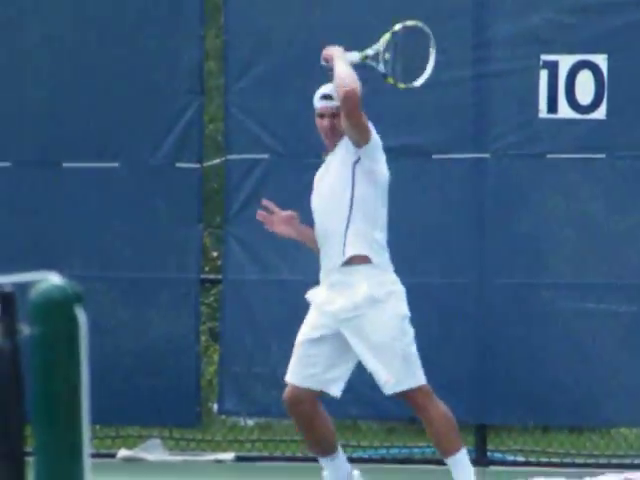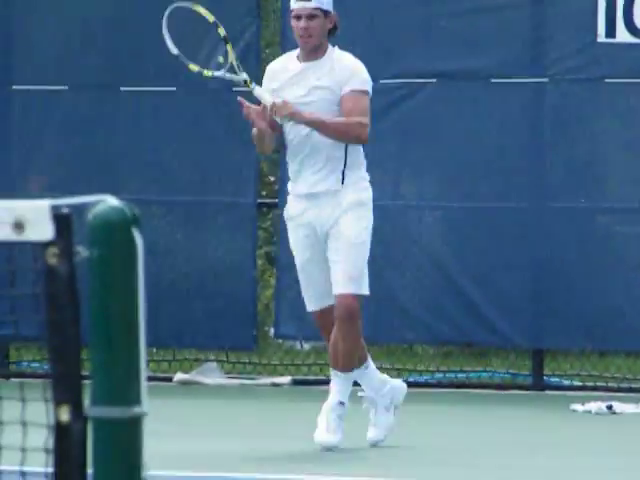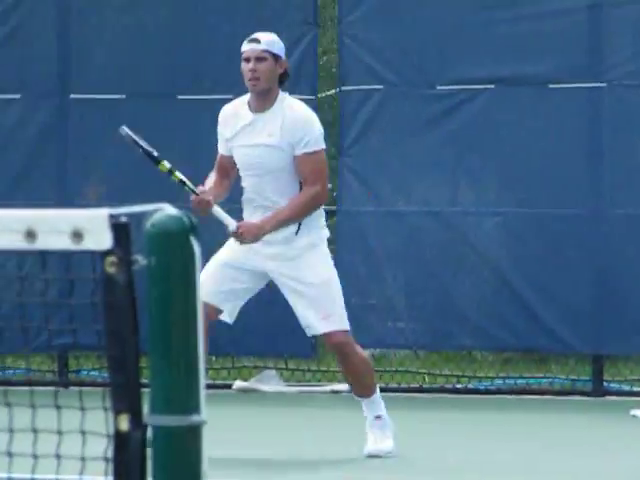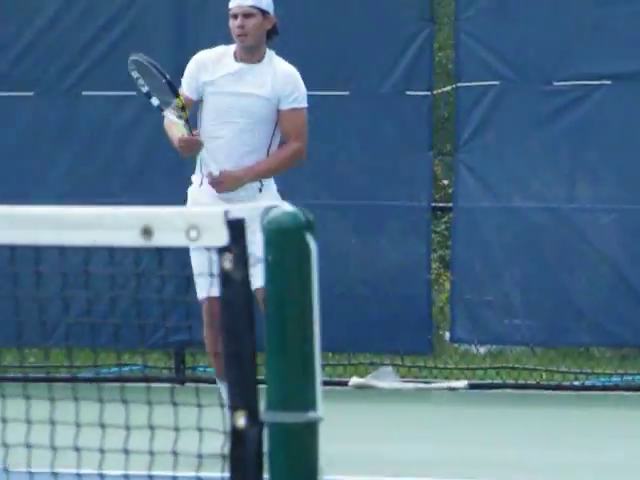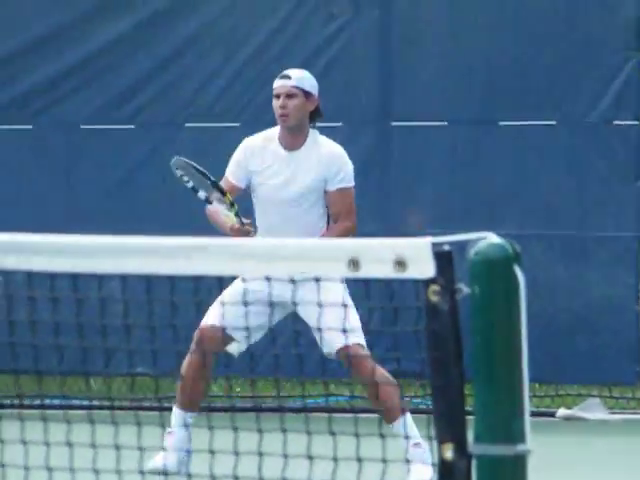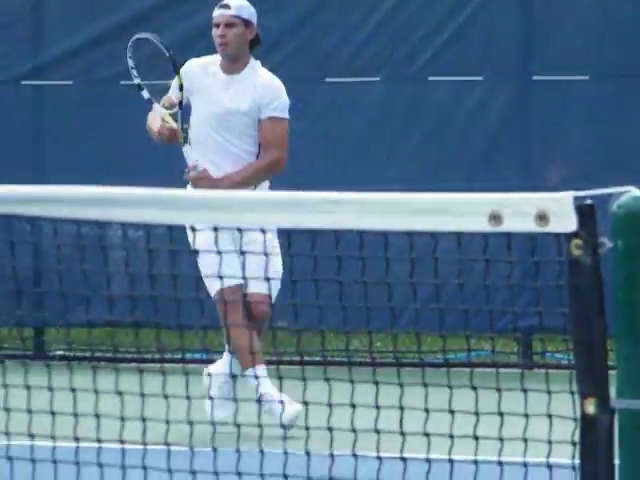
dt=0.3s
person 1, frame 1
left shoulder: (362, 147)
right shoulder: (325, 173)
left elbow: (352, 94)
left wrist: (339, 57)
right wrist: (299, 232)
left hip: (371, 295)
right hip: (331, 300)
left knee: (417, 395)
right knee: (297, 400)
person 1, frame 2
left shoulder: (349, 69)
right shoulder: (277, 72)
left elbow: (358, 129)
right elbow: (268, 147)
left wrist: (299, 113)
right wrist: (261, 125)
left hip: (347, 201)
right hip: (302, 205)
left knee: (347, 305)
right knee: (324, 314)
left ankle: (336, 406)
right ankle: (383, 389)
person 1, frame 3
left shoulder: (301, 120)
right shoulder: (229, 115)
left elbow: (317, 191)
right elbow: (223, 174)
left wrist: (265, 225)
right wrist: (208, 194)
left hip: (300, 243)
right hip: (248, 241)
left knee: (338, 339)
left ankle: (377, 420)
person 1, frame 4
left shoulder: (287, 78)
right shoulder: (204, 63)
left elbow: (296, 146)
right elbow: (174, 113)
left wrist: (243, 175)
right wrist: (179, 138)
left hip: (256, 199)
right hip: (206, 198)
left knee: (266, 300)
right knee: (213, 308)
person 1, frame 5
left shoulder: (334, 156)
right shoulder: (252, 148)
left elbow: (345, 226)
right elbow: (217, 205)
right wrist: (229, 225)
left hip: (317, 273)
right hip: (263, 270)
left knee: (359, 358)
right knee: (205, 339)
right ankle: (177, 444)
person 1, frame 6
left shoulder: (270, 87)
right shoulder: (194, 70)
left elbow: (275, 157)
right elbow: (157, 121)
left wrist: (222, 182)
right wrist: (160, 123)
left knee: (259, 306)
right knee: (229, 299)
left ankle: (227, 374)
right ankle: (266, 392)
